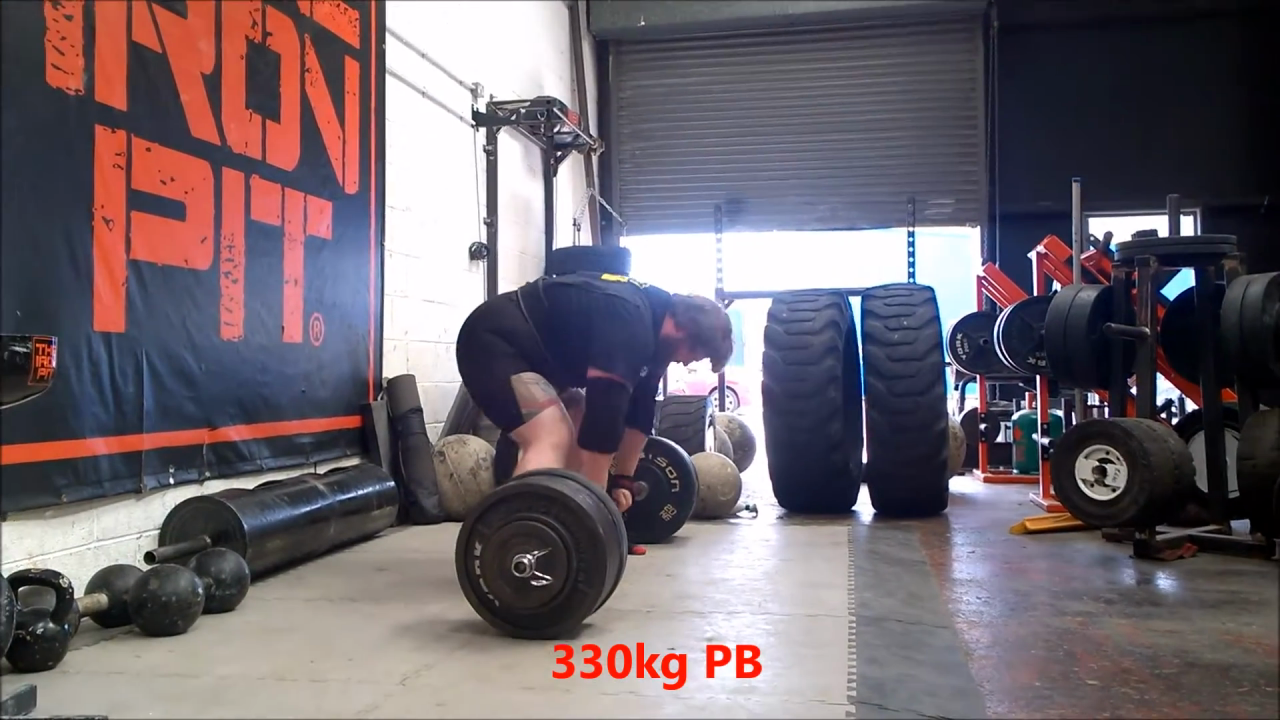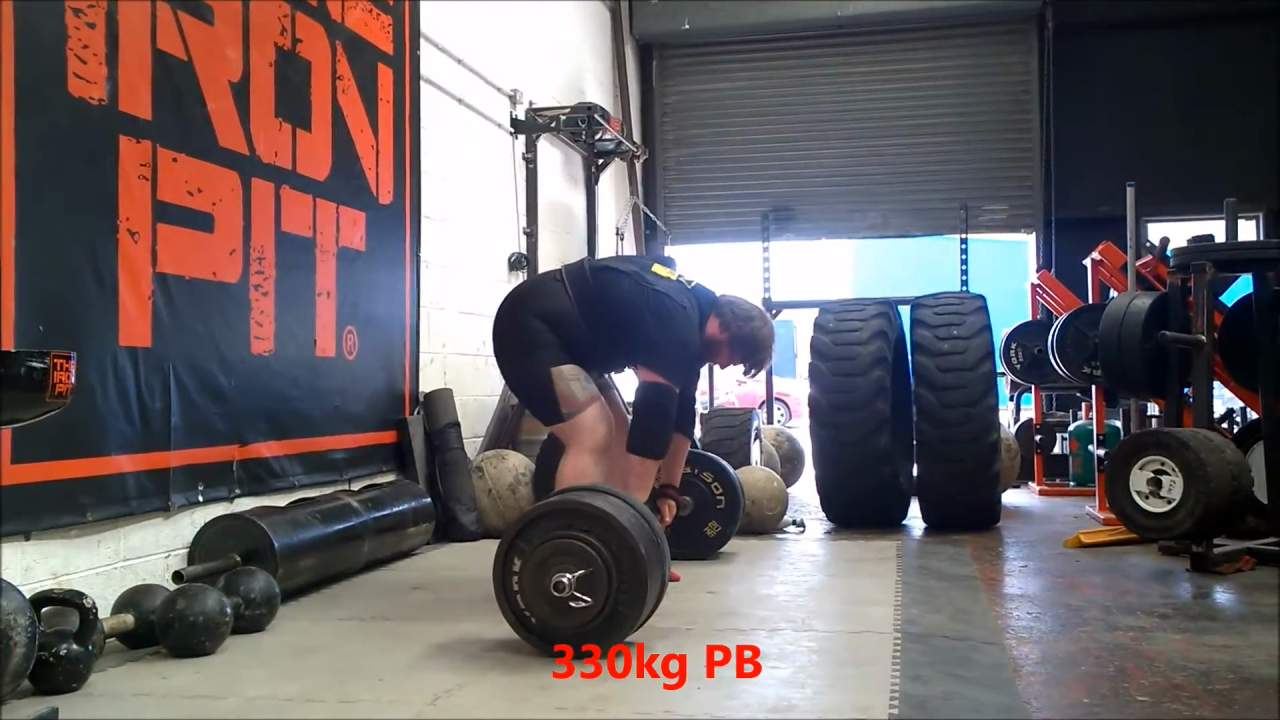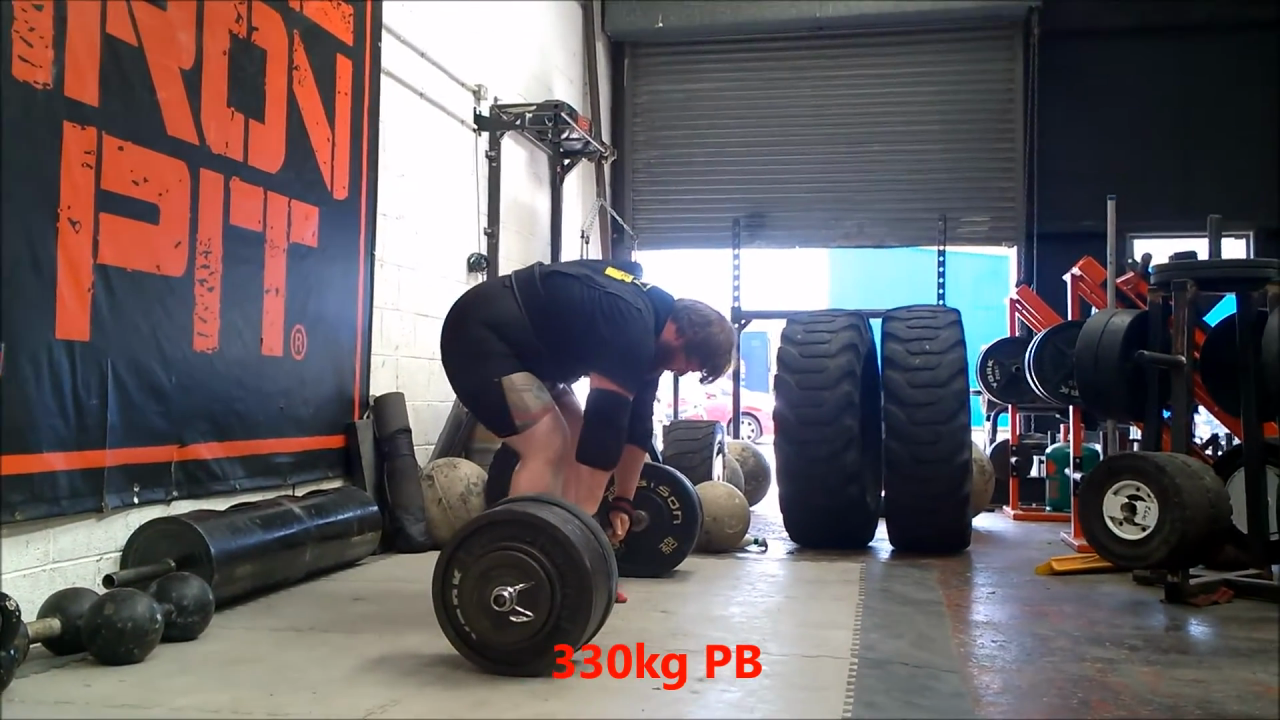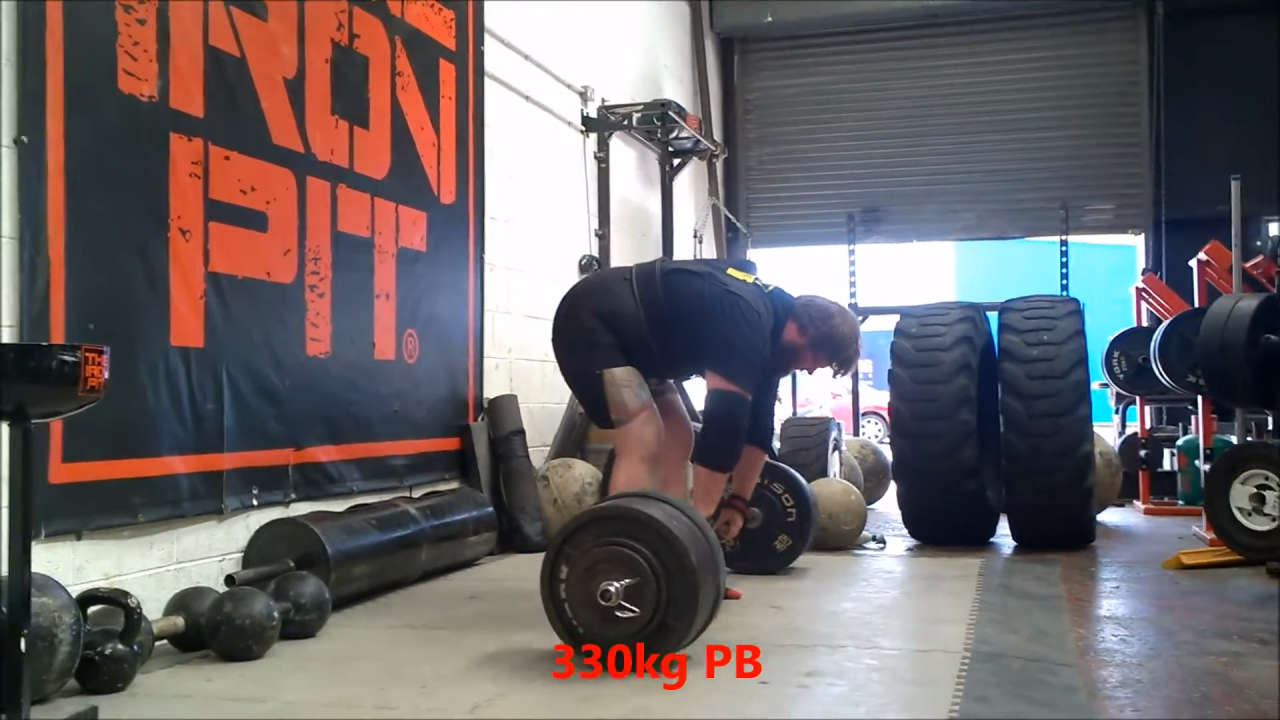
dt=1s
person 1, frame 1
left shoulder: (652, 329)
right shoulder: (629, 323)
left elbow: (639, 407)
right elbow: (605, 408)
left wrist: (623, 480)
right hip: (493, 343)
left knee: (586, 440)
right knee: (551, 440)
person 1, frame 2
left shoulder: (694, 317)
right shoulder: (675, 323)
left elbow: (680, 409)
right elbow: (654, 412)
left wrist: (669, 490)
left hip: (568, 336)
right hip: (531, 327)
left knee: (618, 436)
right knee: (592, 438)
person 1, frame 3
left shoulder: (651, 323)
right shoulder: (629, 329)
left elbow: (636, 420)
right elbow: (605, 421)
left wrist: (622, 502)
left hip: (519, 343)
right hip: (480, 334)
left knee: (575, 444)
right knee: (547, 448)
person 1, frame 4
left shoulder: (771, 327)
right shoulder: (746, 326)
left elbow: (756, 420)
right elbow: (723, 421)
left wrist: (739, 501)
right wrist: (702, 520)
left hip: (632, 337)
right hip: (592, 325)
left knee: (678, 443)
right knee: (643, 447)
